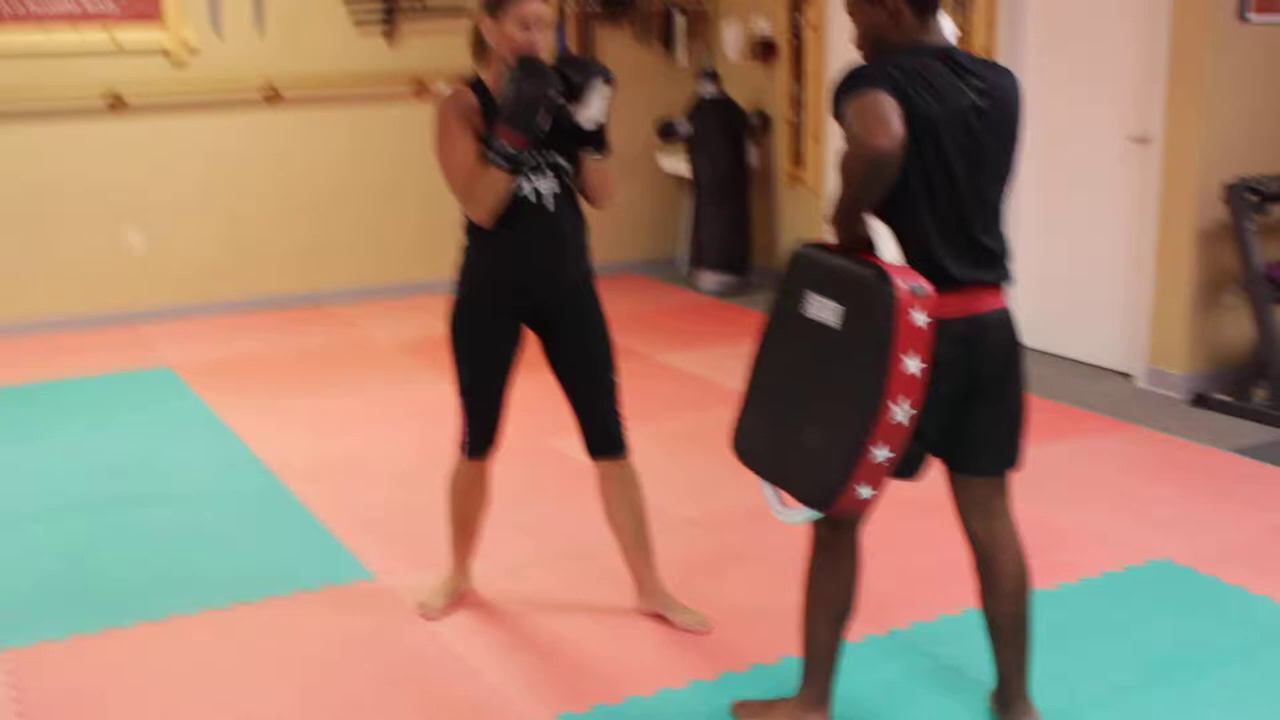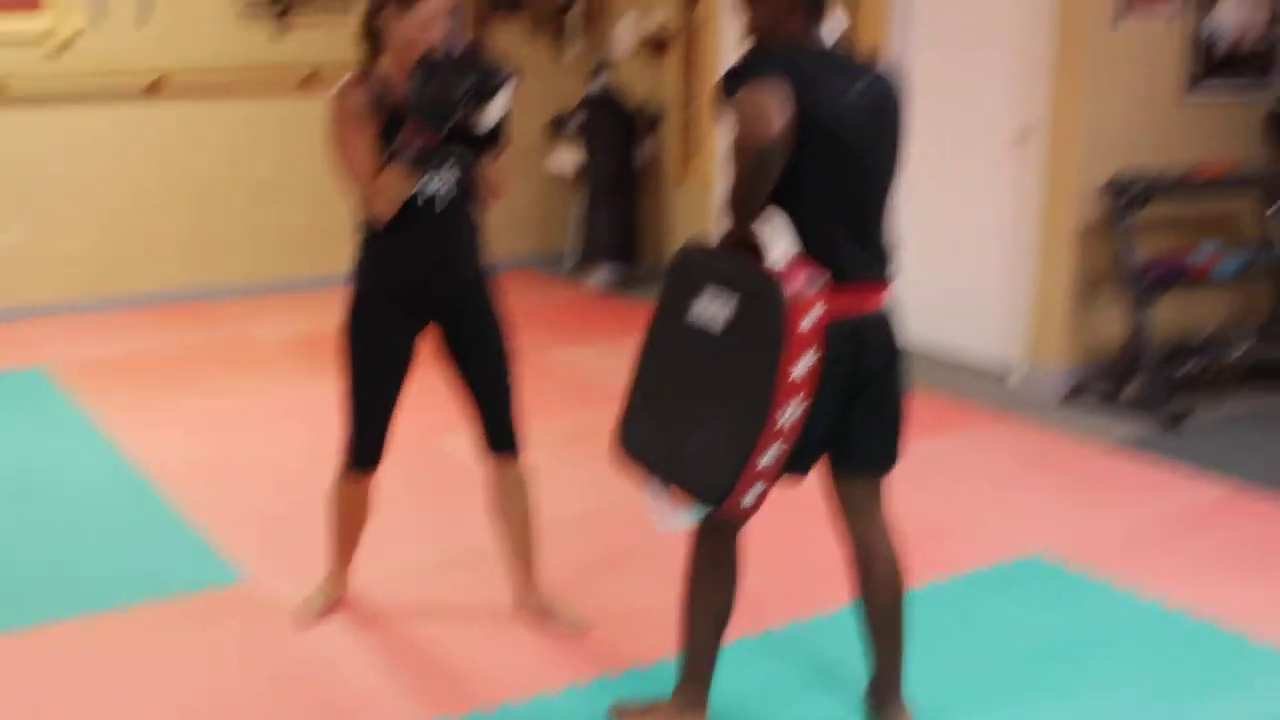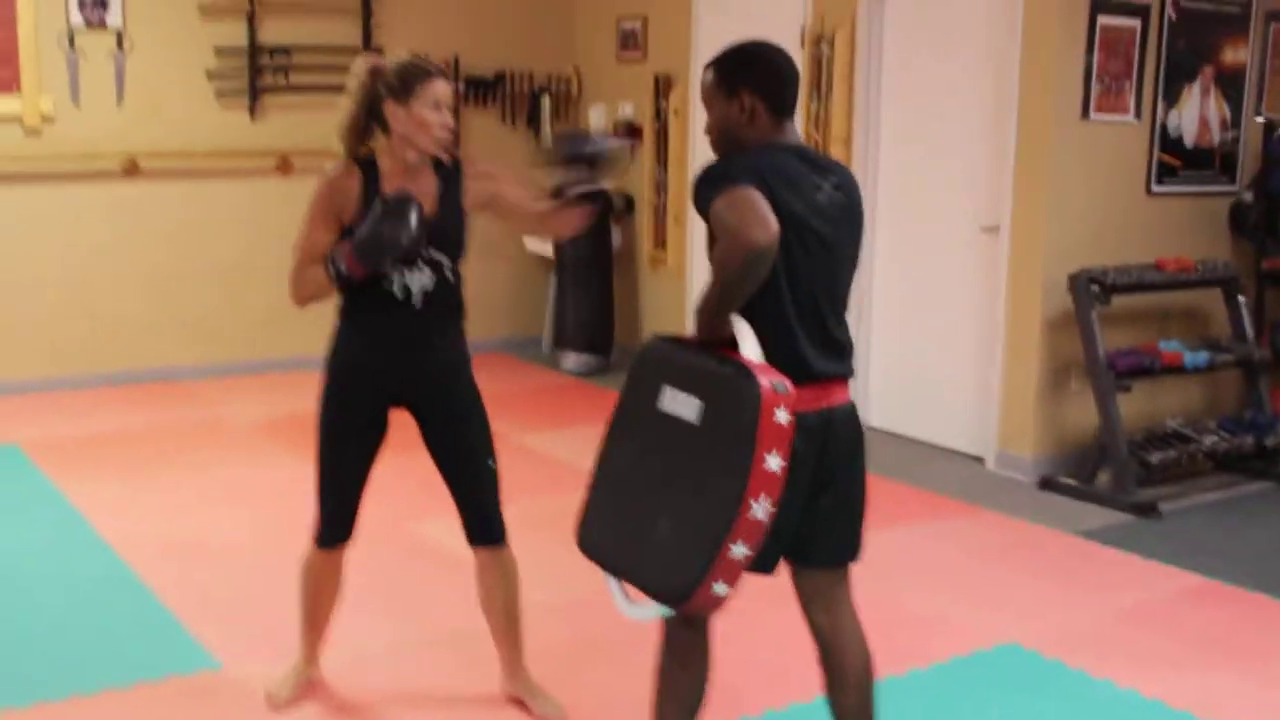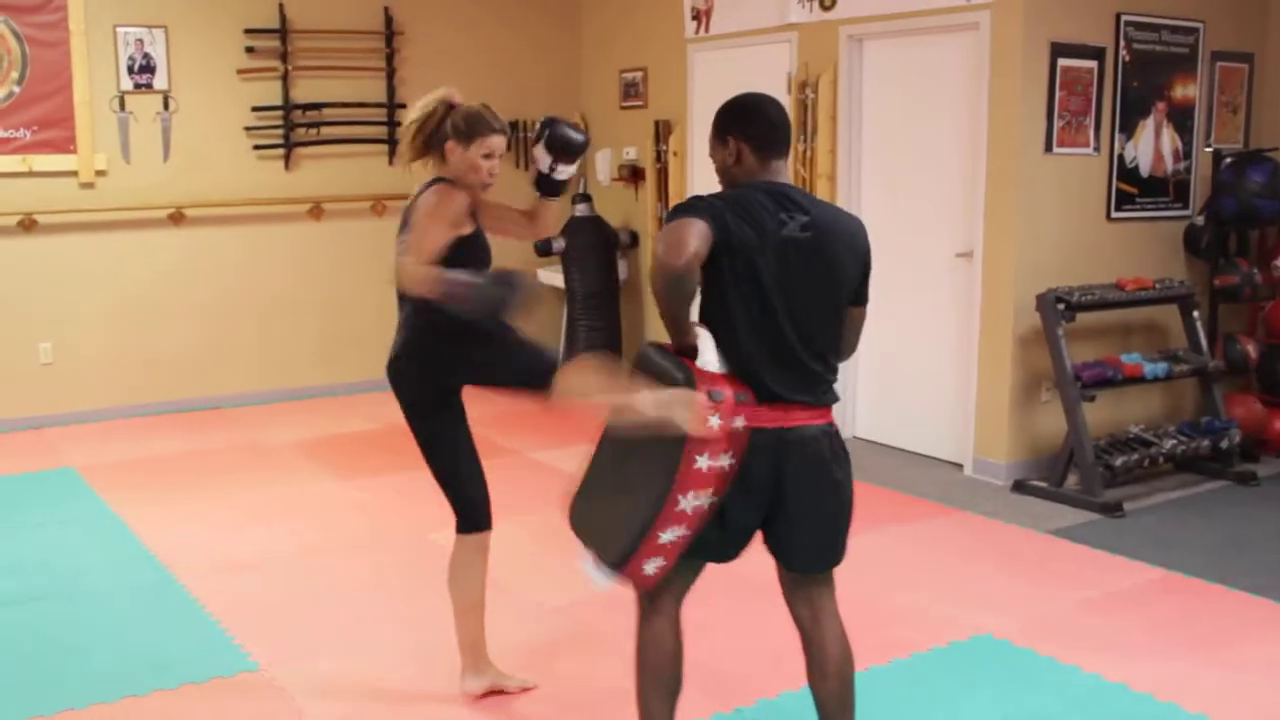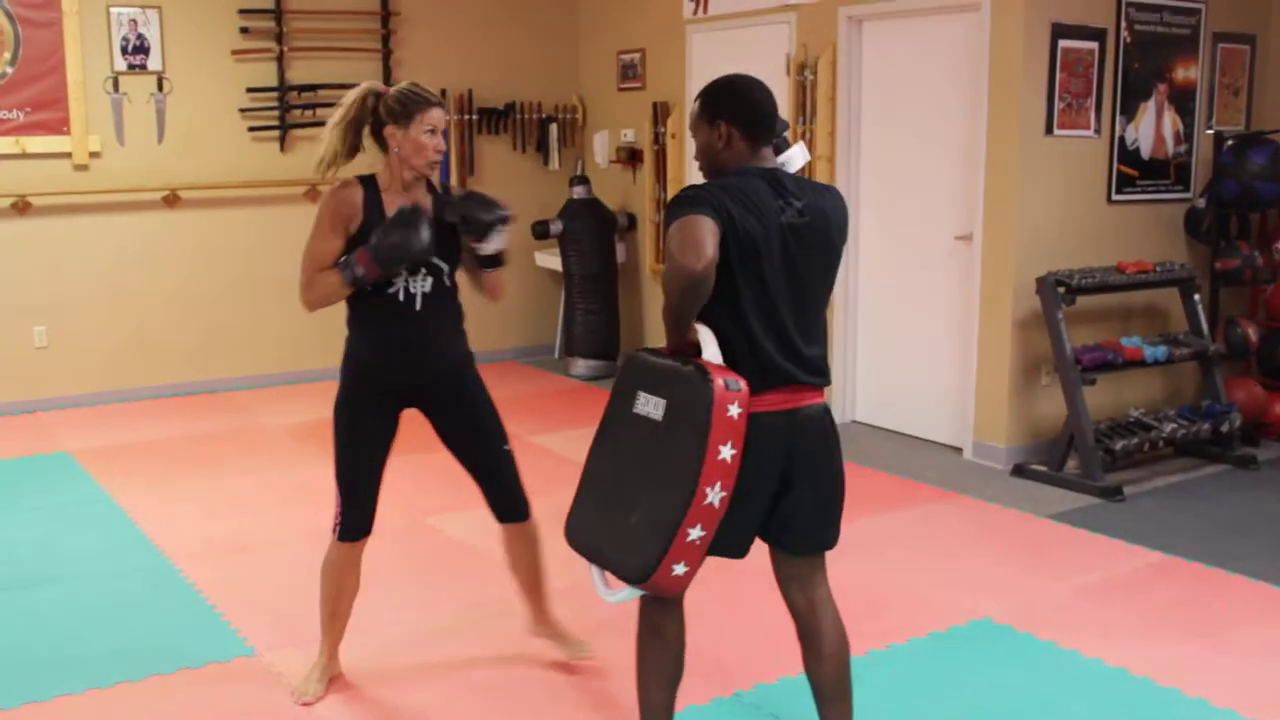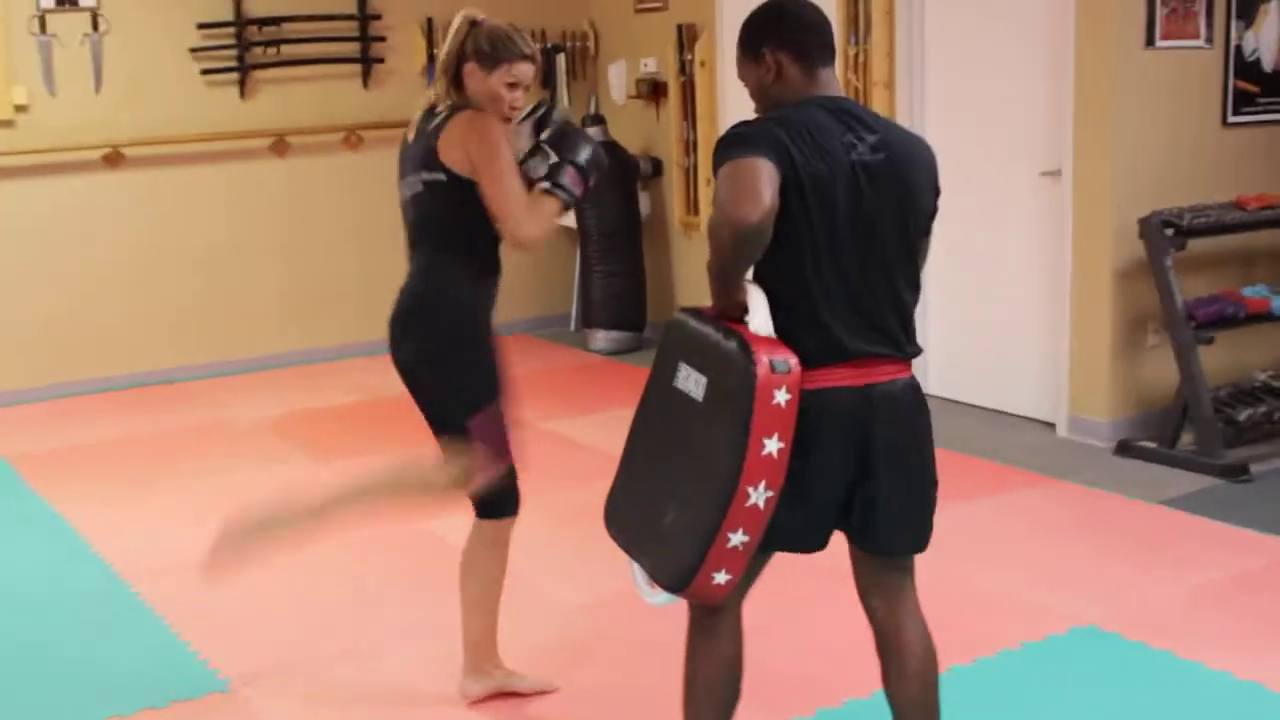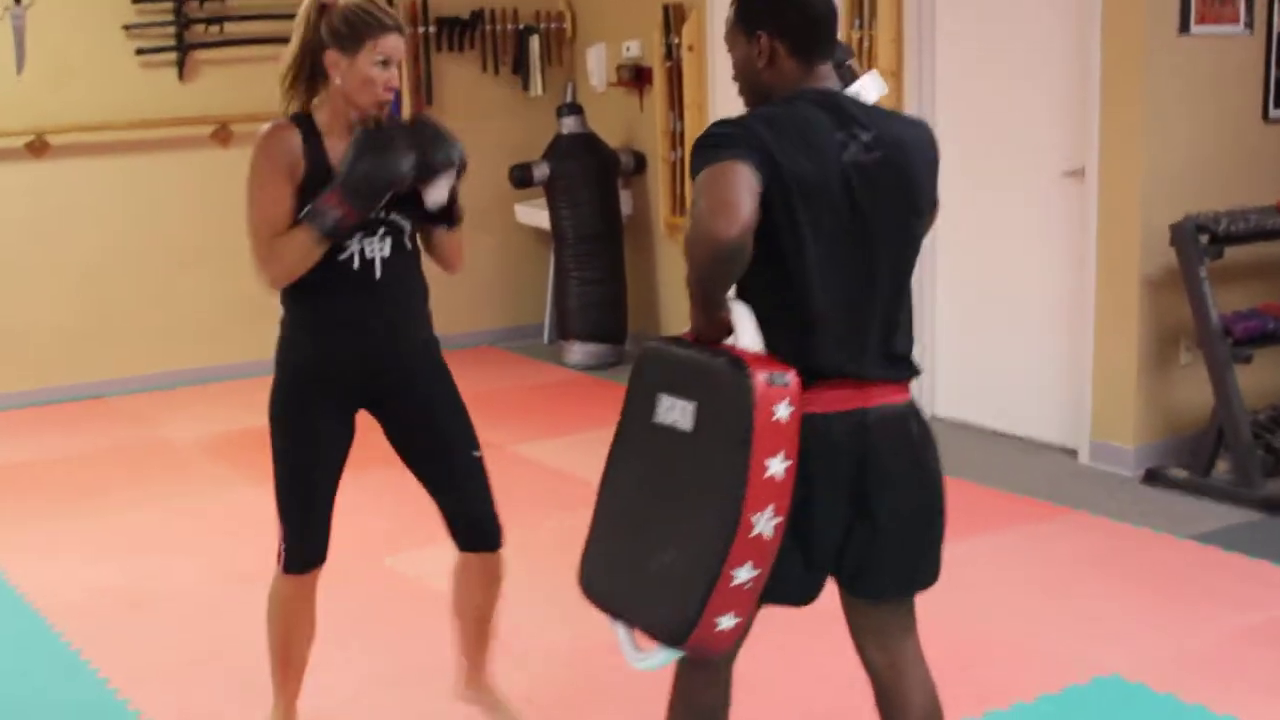
dt=0.7s
person 1, frame 1
left shoulder: (877, 79)
right shoulder: (1000, 86)
left elbow: (880, 141)
left wrist: (848, 223)
right hip: (986, 326)
left knee: (838, 509)
right knee: (989, 513)
person 1, frame 2
left shoulder: (767, 71)
right shoulder: (877, 89)
left elbow: (764, 129)
left wrist: (739, 223)
right hip: (865, 326)
left knee: (722, 508)
right knee: (865, 511)
person 1, frame 3
left shoulder: (733, 176)
right shoulder: (841, 185)
left elbow: (754, 237)
left wrist: (709, 318)
right hip: (833, 416)
right knee: (831, 606)
person 1, frame 4
left shoulder: (710, 213)
right shoulder: (847, 231)
left elbow: (675, 260)
right elbow: (845, 342)
left wrist: (681, 333)
right hip: (812, 438)
left knee: (661, 594)
right knee: (816, 607)
person 1, frame 5
left shoulder: (704, 202)
right shoulder: (828, 205)
left elbow: (695, 265)
left wrist: (676, 329)
right hip: (807, 420)
right knee: (809, 590)
person 1, frame 6
left shoulder: (760, 139)
right shoulder: (912, 152)
left elbow: (747, 214)
left wrist: (725, 288)
left hip: (796, 400)
right hip: (891, 397)
right knee: (893, 595)
person 1, frame 7
left shoulder: (742, 141)
right shoulder: (914, 143)
left elbow: (724, 229)
left wrist: (705, 309)
right hip: (890, 426)
right knee: (893, 645)
person 2, frame 1
left shoulder: (557, 85)
right shoulder: (462, 106)
left elbow: (600, 195)
right elbow: (479, 207)
left wrist: (589, 126)
right wrist: (516, 126)
left hip: (567, 285)
right hip: (491, 292)
left knee: (608, 440)
right knee: (478, 443)
left ankle: (649, 587)
right ankle: (459, 574)
person 2, frame 2
right shoulder: (358, 101)
left elbow: (489, 188)
right elbow: (378, 203)
left wrist: (484, 125)
right wrist: (423, 127)
left hip: (460, 280)
right hip: (391, 285)
left knee: (502, 437)
right knee: (364, 449)
left ankle: (528, 586)
right ankle: (335, 578)
person 2, frame 3
left shoulder: (459, 177)
right shoulder: (344, 184)
left elbow: (553, 221)
right elbow: (302, 290)
right wrist: (355, 257)
left hip: (439, 370)
right hip: (358, 370)
left knee: (488, 531)
right knee: (332, 533)
right ankle: (307, 662)
person 2, frame 4
left shoulder: (463, 201)
right shoulder: (443, 198)
left elbow: (534, 228)
right elbow: (409, 270)
left wrist: (554, 175)
right wrist: (465, 290)
left hip: (419, 368)
right hip: (442, 347)
left knee: (474, 522)
right knee: (554, 373)
left ankle: (475, 667)
person 2, frame 5
left shoulder: (450, 199)
right shoulder: (348, 199)
left elbow: (494, 291)
right elbow: (311, 295)
left wrist: (490, 246)
right wrist: (371, 260)
left hip: (446, 367)
right hip: (371, 374)
left knee: (512, 505)
right knee: (351, 526)
left ankle: (546, 620)
right ankle: (326, 660)
person 2, frame 6
left shoulder: (431, 125)
right shoulder: (480, 128)
right elbow: (524, 230)
left wrist: (538, 163)
right wrist: (570, 175)
left hip: (434, 319)
right hip: (447, 318)
left knee: (500, 503)
right knee: (482, 462)
left ankle: (482, 667)
right ankle: (281, 520)
person 2, frame 7
left shoulder: (402, 141)
right shoulder: (283, 144)
left elbow: (451, 261)
right elbow: (274, 270)
left wrist: (440, 194)
right wrist: (348, 195)
left hip: (408, 358)
right hip: (314, 367)
left knee: (480, 532)
right knee: (300, 557)
